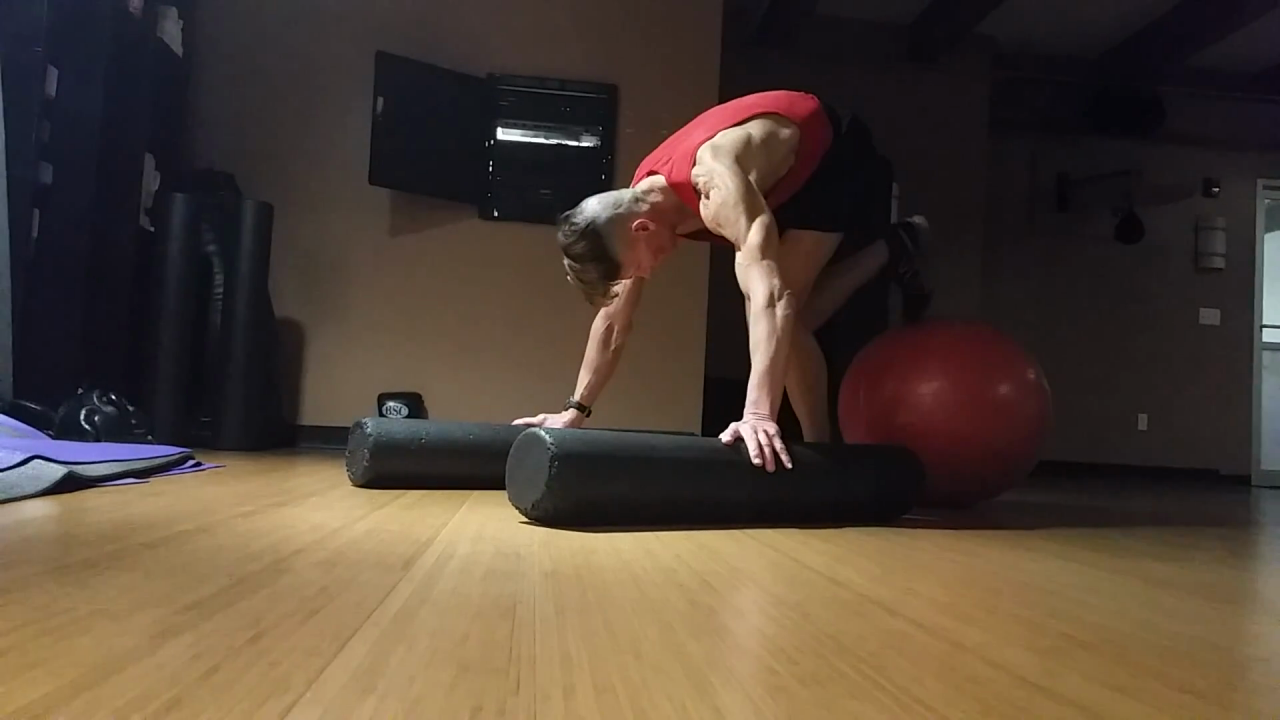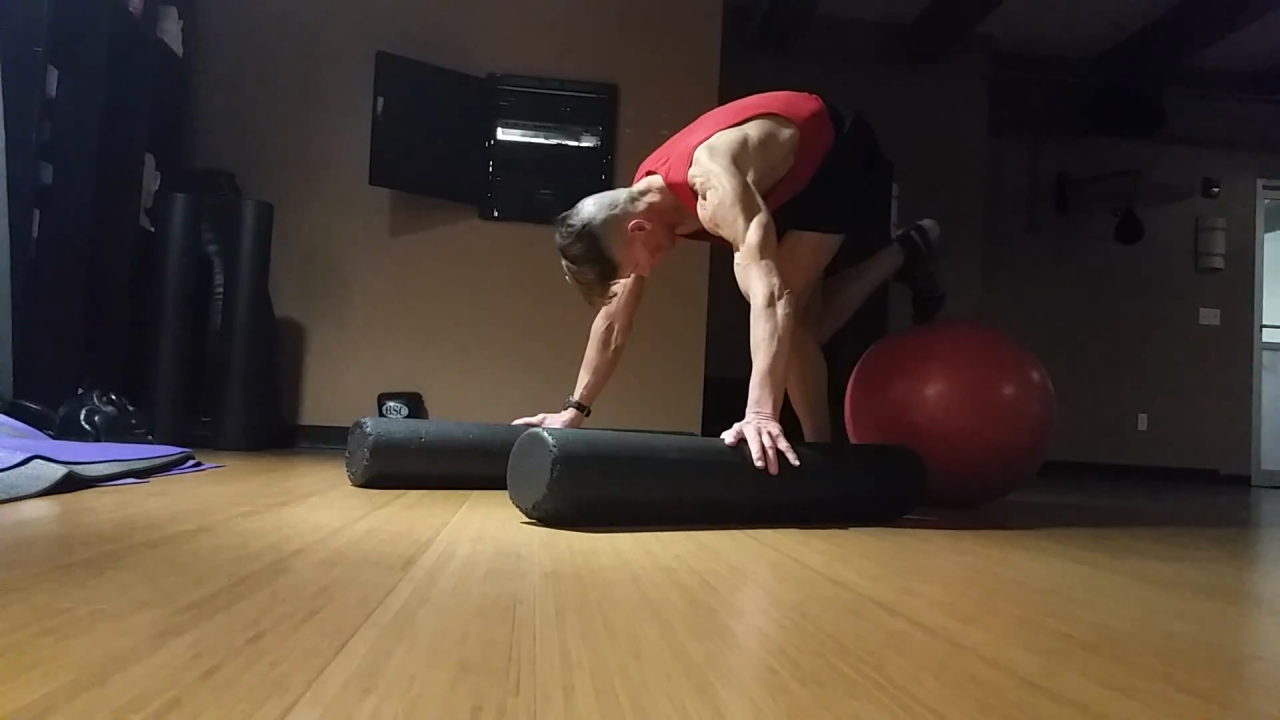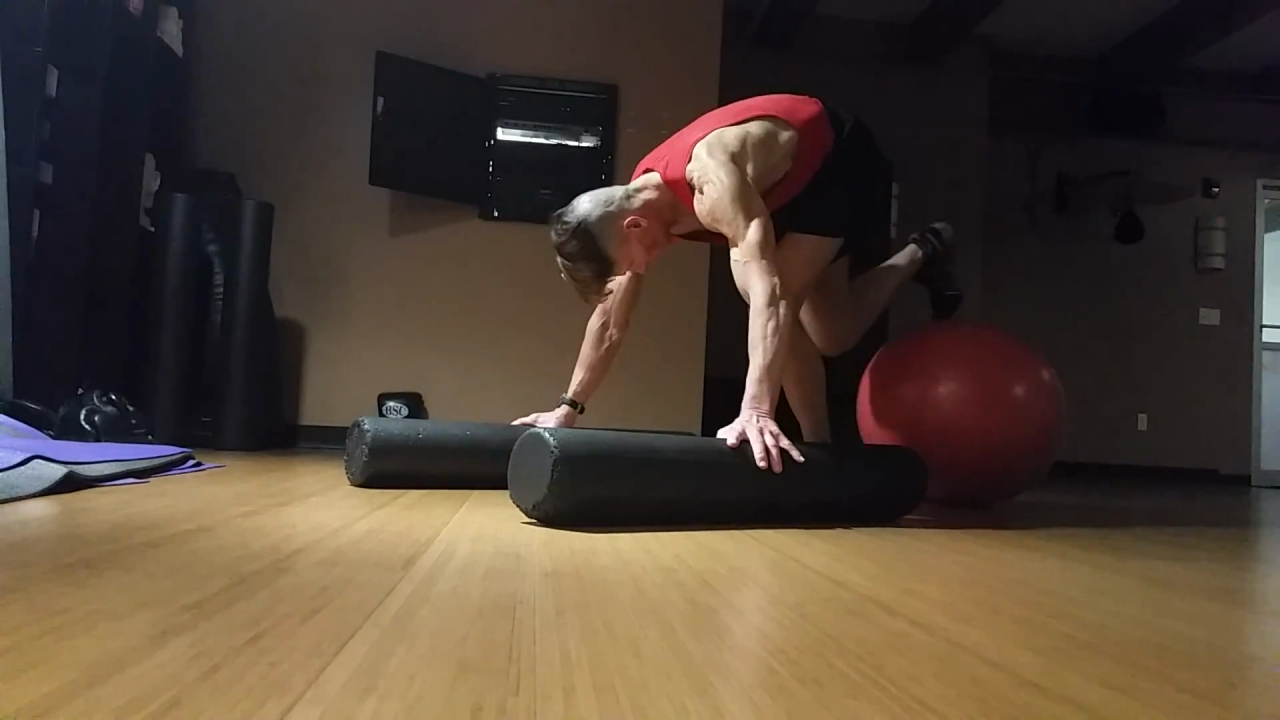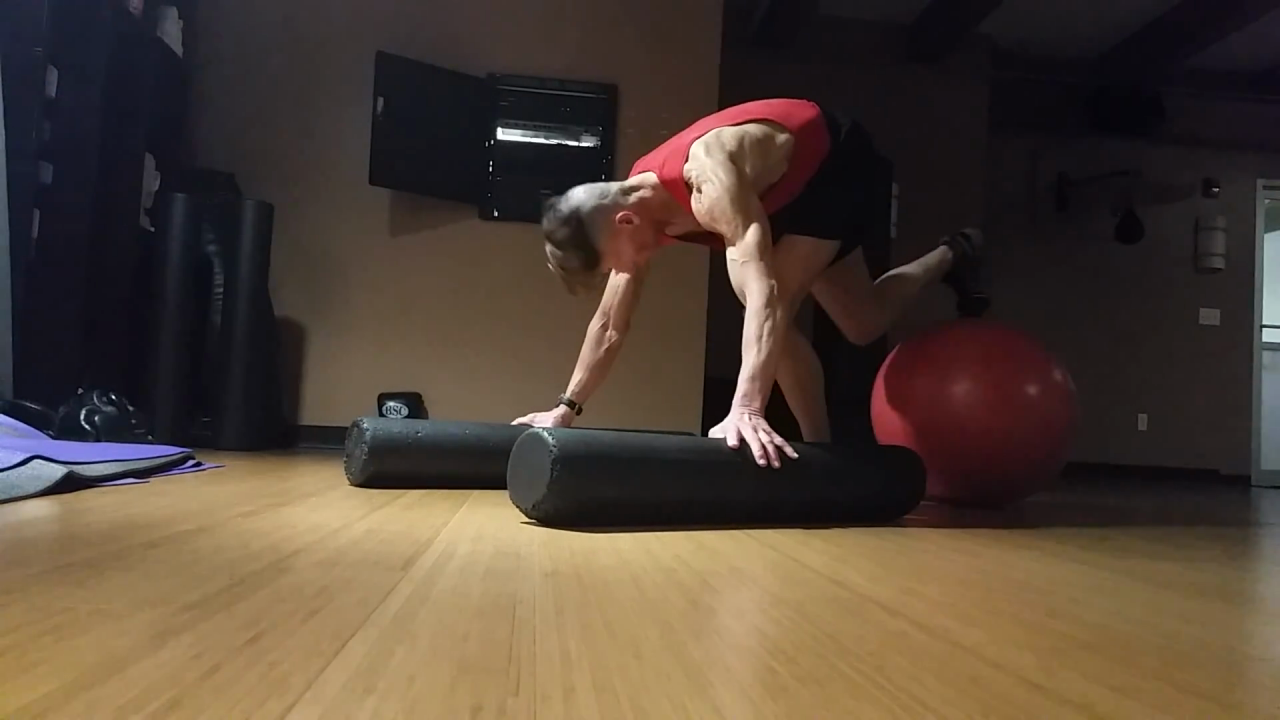
dt=0.2s
person 1, frame 1
left shoulder: (715, 189)
right shoulder: (636, 204)
left elbow: (770, 296)
right elbow: (613, 321)
left wrist: (759, 415)
right wrist: (576, 410)
left hip: (834, 155)
right hip: (784, 177)
left knee: (780, 310)
right knee: (790, 323)
left ankle: (820, 449)
right ankle: (890, 251)
person 1, frame 2
left shoulder: (712, 189)
right shoulder: (636, 203)
left elbow: (769, 295)
right elbow: (613, 321)
left wrist: (760, 413)
right wrist: (575, 410)
left hip: (838, 157)
right hip: (786, 178)
left knee: (784, 308)
right knee: (805, 329)
right ankle: (902, 254)
person 1, frame 3
left shoulder: (710, 185)
right shoulder: (634, 203)
left elbow: (768, 292)
right elbow: (609, 320)
left wrist: (755, 411)
right wrist: (569, 407)
left hip: (836, 158)
right hip: (786, 181)
left knee: (772, 309)
right knee: (834, 336)
right ankle: (922, 255)
person 1, frame 4
left shoulder: (707, 183)
right shoulder: (632, 205)
left elbow: (764, 294)
right elbow: (610, 324)
left wrist: (746, 409)
right wrist: (567, 407)
left hip: (833, 162)
right hip: (786, 186)
left knee: (769, 312)
right knee: (864, 325)
right ankle: (952, 256)
